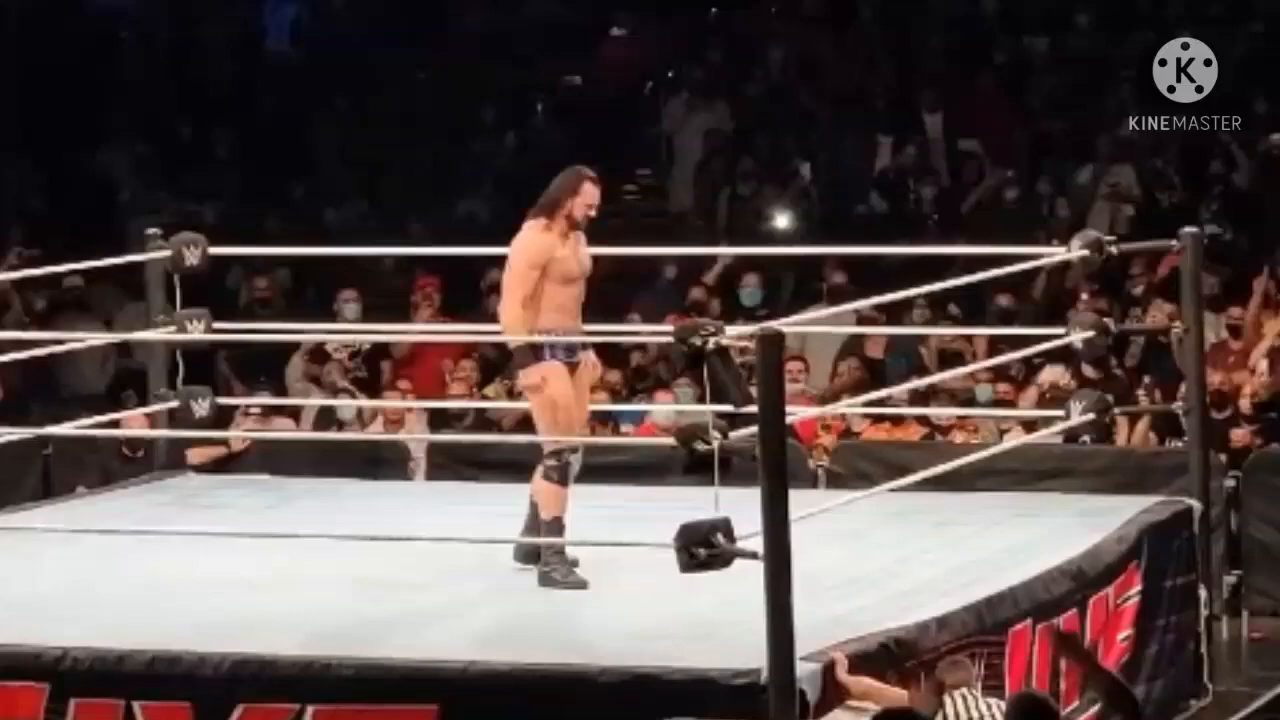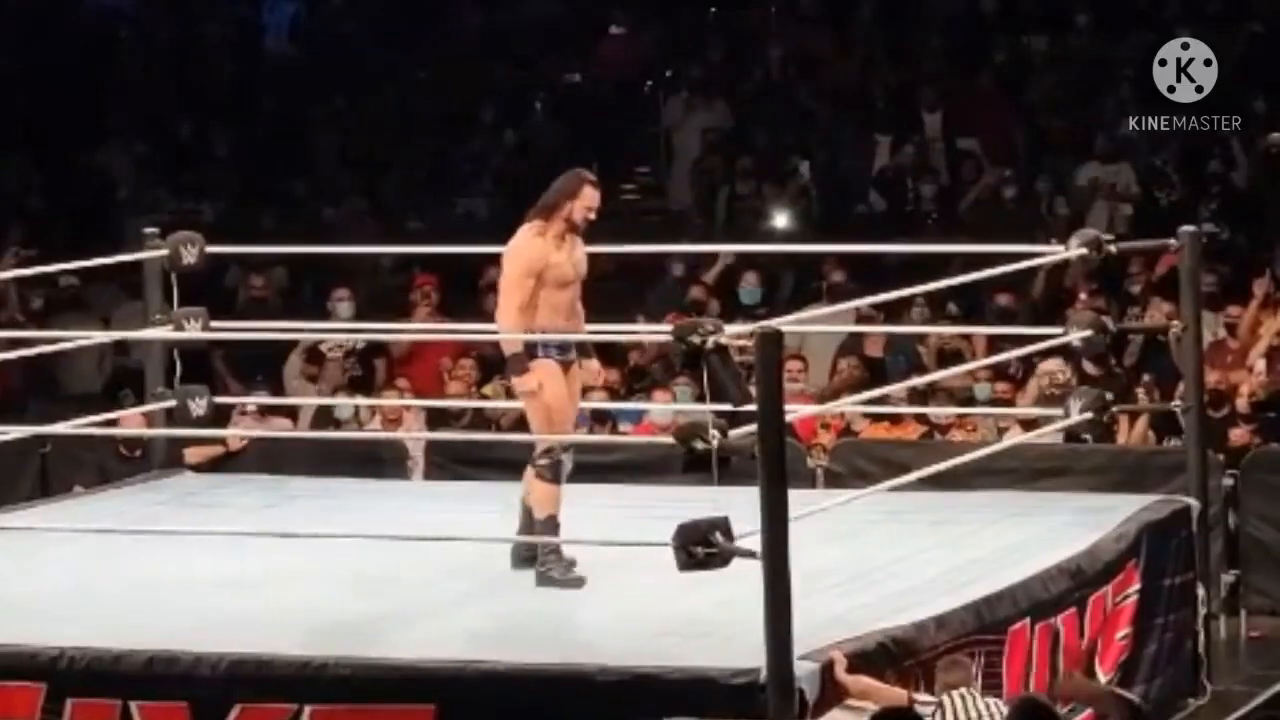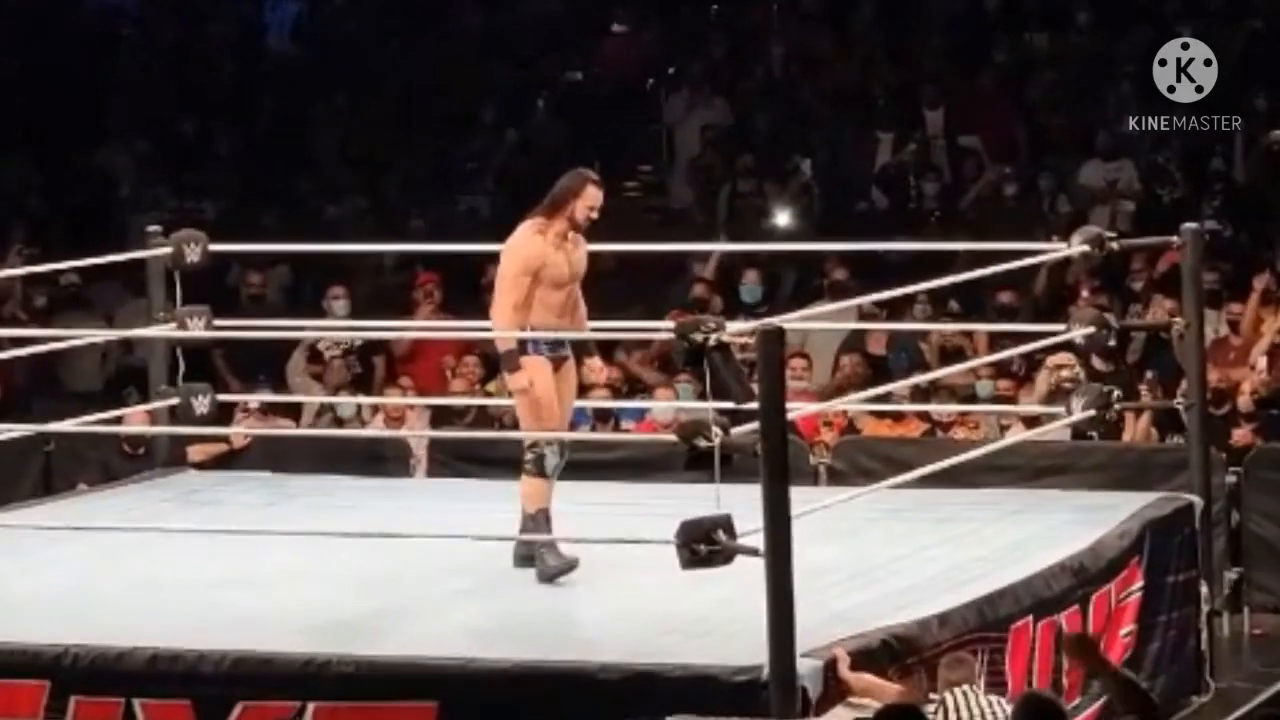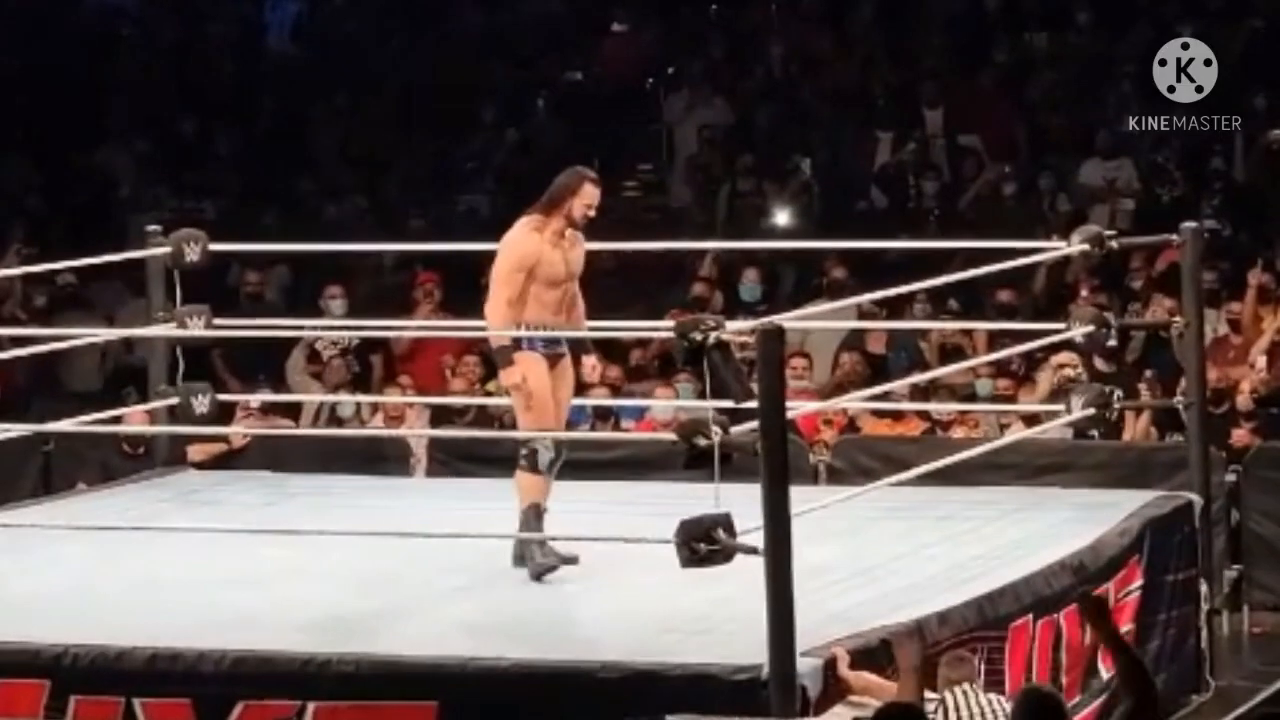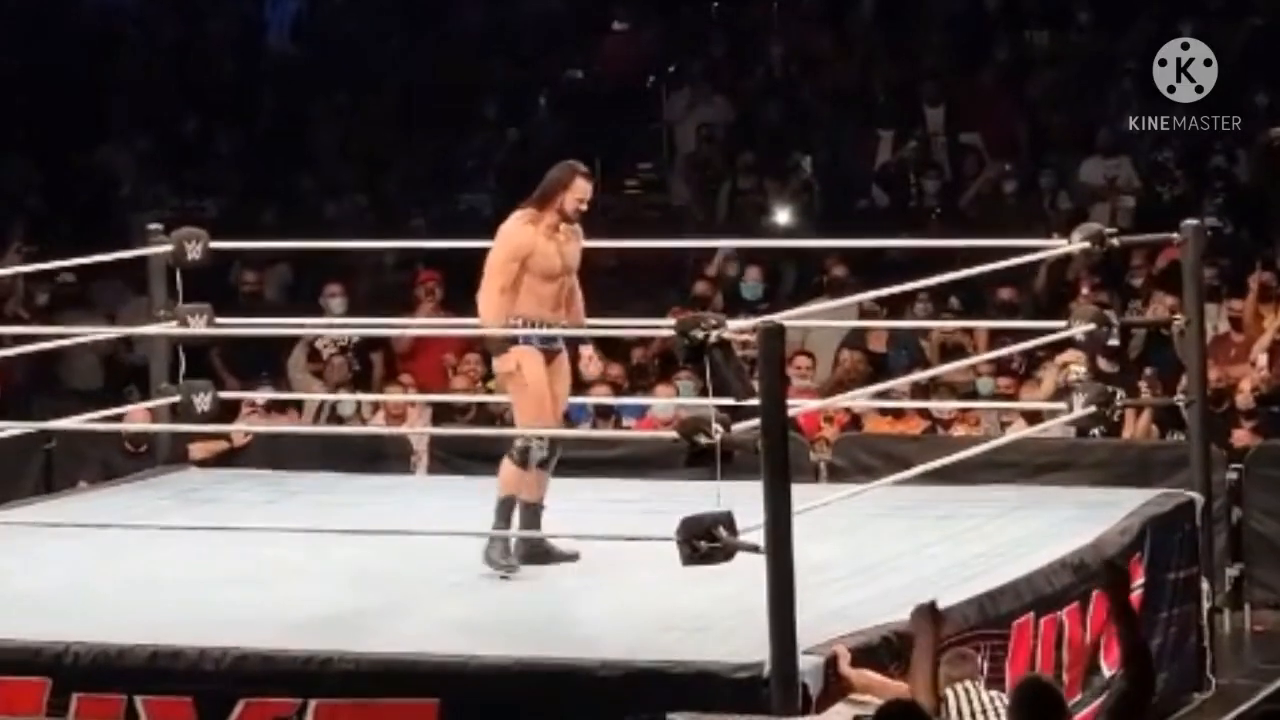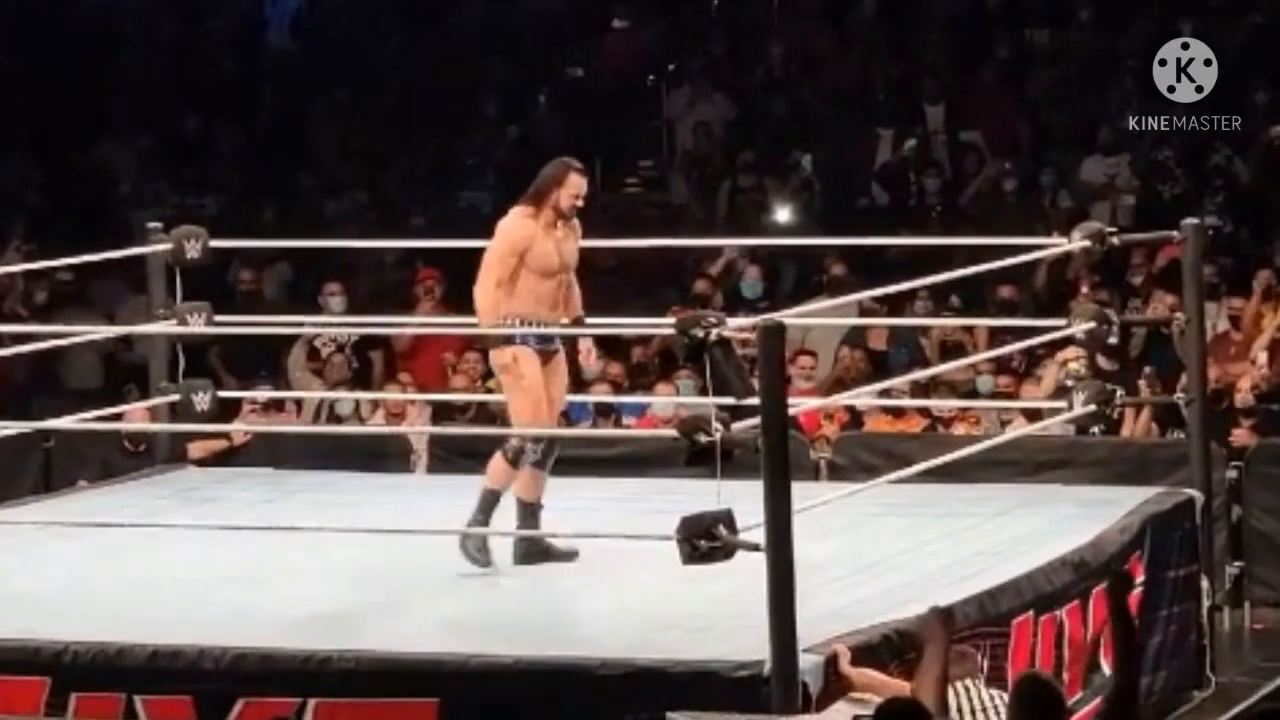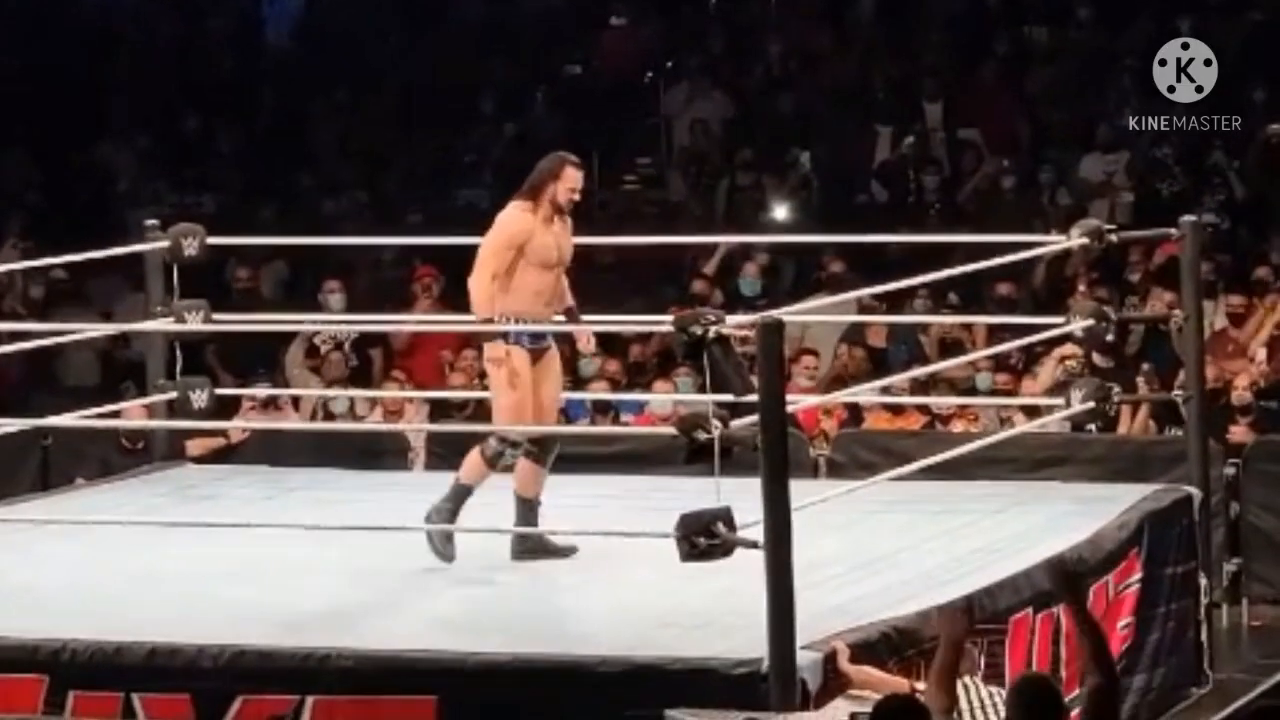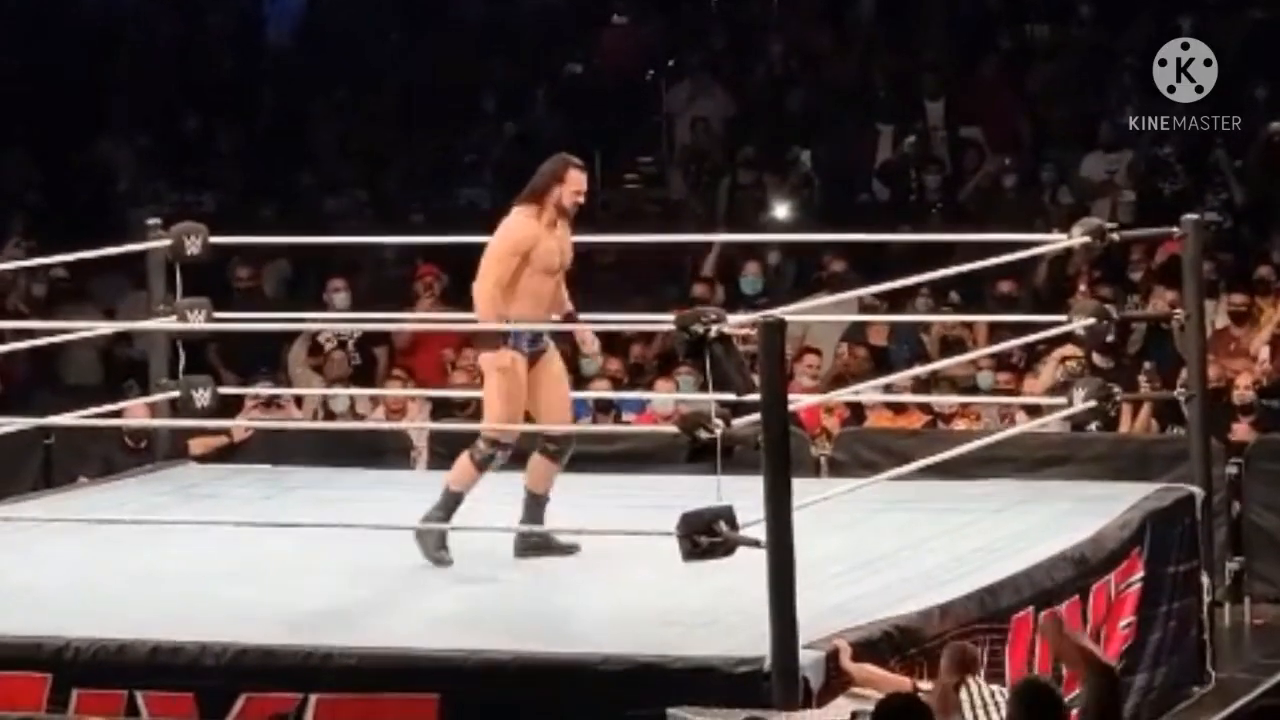
dt=0.1s
person 1, frame 1
left shoulder: (576, 239)
right shoulder: (534, 239)
right elbow: (512, 304)
left wrist: (586, 348)
right wrist: (523, 361)
left hip: (570, 348)
right hip: (542, 350)
left knee: (566, 449)
right knee: (561, 450)
left ankle: (532, 541)
right ankle: (552, 558)
person 1, frame 2
left shoulder: (574, 241)
right shoulder: (529, 244)
right elbow: (509, 311)
left wrist: (585, 352)
right wrist: (518, 368)
left hip: (564, 348)
right hip: (536, 351)
left knee: (554, 449)
right knee: (553, 450)
left ankle: (528, 543)
right ankle: (548, 558)
person 1, frame 3
left shoulder: (577, 242)
right shoulder: (529, 242)
right elbow: (504, 308)
left wrist: (589, 351)
right wrist: (511, 366)
left hip: (560, 347)
right hip: (528, 346)
left knee: (553, 447)
right knee: (543, 444)
left ankle: (531, 542)
right ankle: (542, 545)
person 1, frame 4
left shoulder: (575, 239)
right shoulder: (525, 238)
right elbow: (498, 303)
left wrist: (585, 348)
right wrist: (505, 361)
left hip: (556, 344)
right hip: (524, 342)
left knee: (551, 445)
right knee: (538, 440)
left ankle: (529, 540)
right ankle: (533, 541)
person 1, frame 5
left shoulder: (572, 232)
right shoulder: (520, 230)
right elbow: (490, 293)
right wrist: (498, 350)
left hip: (554, 339)
right hip: (520, 337)
left knee: (548, 442)
right knee: (533, 437)
left ankle: (530, 539)
right ankle: (499, 534)
person 1, frame 6
left shoulder: (570, 229)
right shoulder: (519, 226)
right elbow: (487, 286)
left wrist: (581, 330)
right wrist: (496, 343)
left hip: (551, 339)
right hip: (518, 336)
left knee: (545, 442)
right knee: (528, 438)
left ankle: (529, 538)
right ankle: (478, 525)
person 1, frame 7
left shoulder: (562, 223)
right shoulder: (517, 220)
right elbow: (481, 278)
left wrist: (575, 320)
right wrist: (489, 334)
left hip: (542, 337)
right hip: (509, 334)
left knee: (542, 438)
right knee: (509, 436)
left ankle: (528, 534)
right ankle: (444, 513)
person 1, frame 8
left shoulder: (561, 226)
right shoulder: (521, 226)
right elbow: (485, 285)
left wrist: (574, 322)
right wrist: (490, 344)
left hip: (539, 339)
right hip: (508, 338)
left knee: (561, 435)
right knee: (498, 439)
left ankle: (532, 530)
right ankle: (437, 520)
